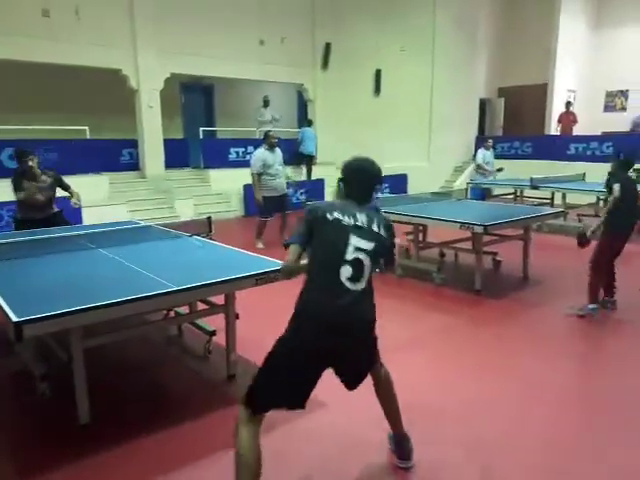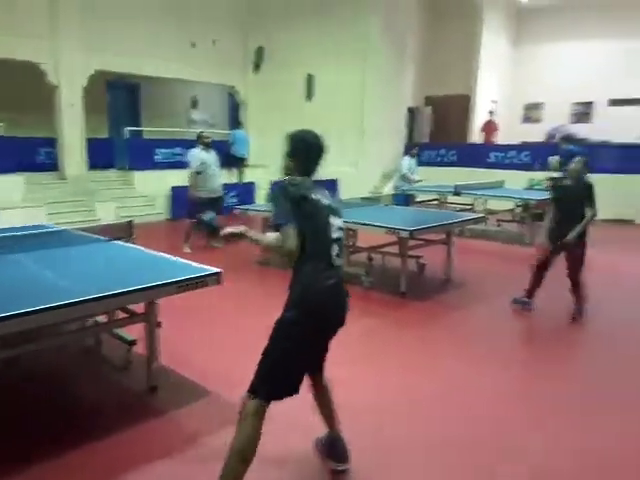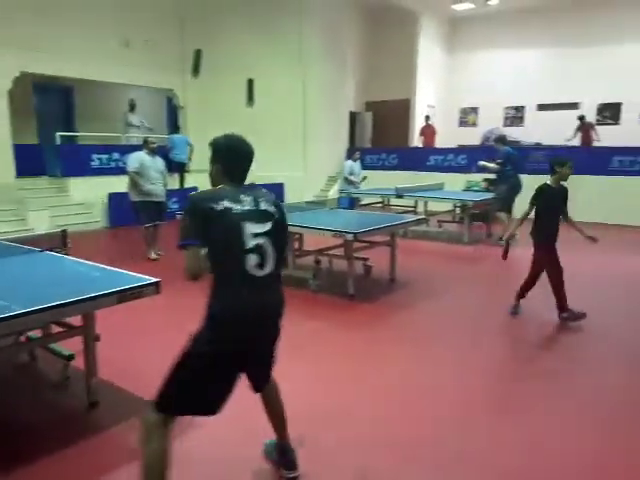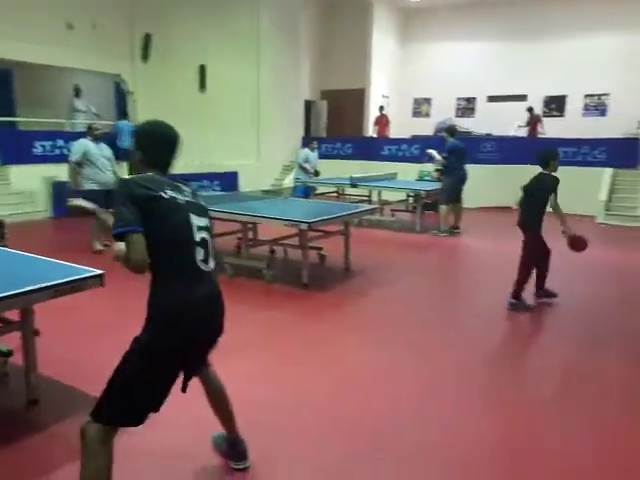
dt=0.4s
person 1, frame 1
left shoulder: (319, 211)
right shoulder: (382, 225)
left elbow: (291, 267)
left hip: (312, 323)
right hip: (357, 322)
left knee: (247, 417)
right knee: (374, 365)
right ankle: (401, 443)
person 1, frame 2
left shoulder: (288, 188)
right shoulder: (324, 197)
left elbow: (290, 246)
left wrist: (267, 239)
right wrist: (249, 233)
left hip: (309, 300)
right hip: (334, 298)
left knee: (254, 405)
right knee: (308, 364)
right ankle: (335, 445)
person 1, frame 3
left shoulder: (201, 201)
right shoulder: (270, 202)
left elbow: (194, 270)
left hip: (227, 318)
right hip: (268, 312)
left knee: (156, 420)
right knee: (262, 372)
person 1, frame 4
left shoulder: (131, 188)
right shoulder: (186, 193)
left elbow: (139, 261)
left wrist: (119, 251)
left hip: (172, 316)
right hip: (210, 309)
left knee: (95, 432)
right knee: (199, 364)
right ankle: (234, 444)
person 2, frame 1
left shoulder: (615, 175)
right shoulder: (631, 182)
left elbow: (615, 194)
left wrist: (602, 217)
right wrist: (597, 225)
left hip: (616, 225)
right hip: (627, 226)
left knee: (597, 262)
right knee: (607, 262)
left ankle: (593, 305)
right ankle: (609, 298)
person 2, frame 2
left shoulder: (585, 187)
right shoulder: (558, 187)
left elbow: (592, 212)
right elbow: (553, 213)
left wrist: (576, 231)
right wrist: (547, 237)
left hip: (576, 237)
right hip: (556, 235)
left knee: (574, 274)
right knee: (541, 265)
left ankle: (579, 305)
right ankle: (528, 298)
person 2, frame 3
left shoulder: (563, 191)
right shoulder: (543, 190)
left elbow: (565, 216)
right elbow: (527, 212)
left wrist: (583, 233)
right wrist: (512, 231)
left hip: (550, 237)
right hip: (542, 238)
left knee: (535, 273)
right knee: (555, 271)
left ankle: (517, 300)
right ankle: (564, 311)
person 2, frame 4
left shoulder: (536, 179)
right shoulder: (552, 179)
left elbow: (520, 201)
right elbow: (553, 204)
left wrist: (521, 218)
right wrist: (565, 226)
left hip: (526, 221)
right hip: (531, 224)
left knee: (544, 253)
right knee: (528, 260)
left ankle: (541, 290)
right ankle: (514, 298)
